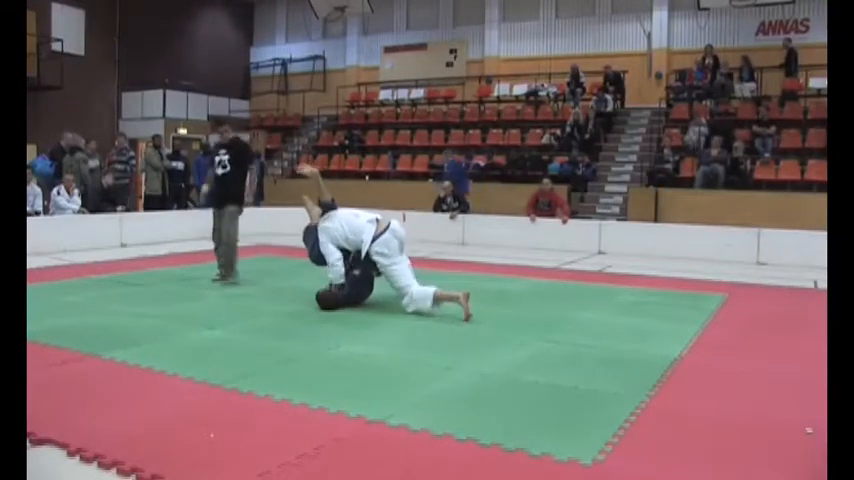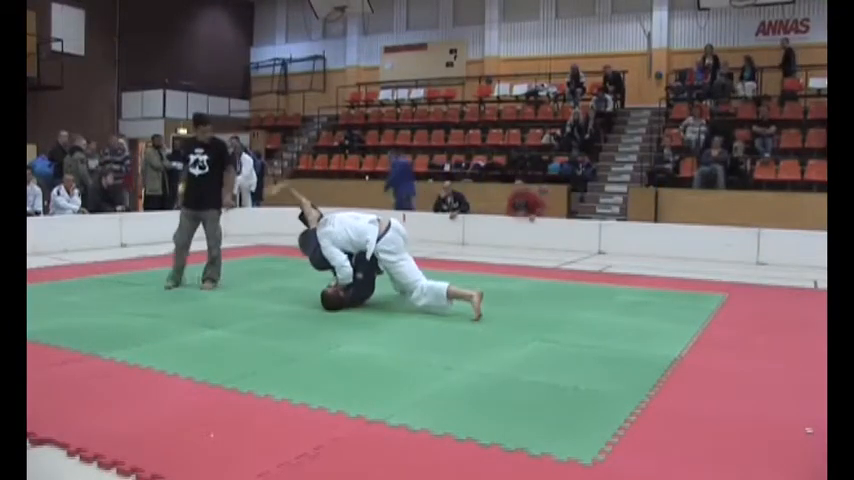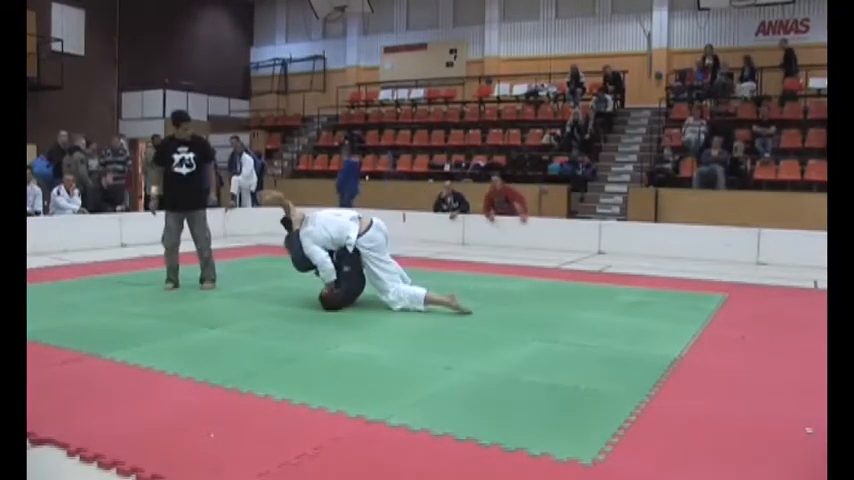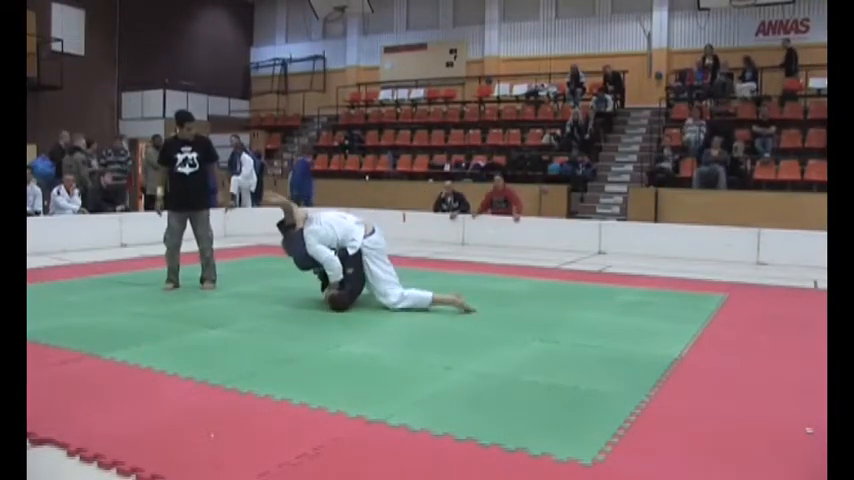
dt=0.7s
person 1, frame 1
left shoulder: (323, 236)
right shoulder: (332, 215)
left elbow: (336, 268)
left wrist: (334, 289)
left hip: (381, 246)
right hip: (392, 228)
left knee: (411, 297)
left ankle: (456, 297)
person 1, frame 2
left shoulder: (324, 242)
right shoulder: (327, 220)
left elbow: (345, 270)
right elbow: (308, 205)
left wrist: (337, 289)
left hip: (384, 246)
right hip: (392, 226)
left knee: (419, 288)
left ankle: (470, 296)
person 1, frame 3
left shoulder: (307, 240)
right shoulder: (311, 217)
left elbow: (326, 266)
right elbow: (293, 211)
left wrist: (329, 289)
right wrist: (281, 200)
left hip: (366, 243)
right hip: (374, 225)
left knee: (394, 295)
left ankle: (445, 302)
right ankle: (409, 286)
person 1, frame 4
left shoulder: (310, 241)
right shoulder: (310, 217)
left elbow: (333, 264)
left wrist: (332, 288)
right wrist: (285, 204)
left hip: (366, 245)
right hip: (371, 233)
left knee: (393, 297)
left ankle: (451, 300)
person 2, frame 1
left shoulder: (241, 146)
right shoulder: (216, 148)
right wrist: (205, 191)
left hip: (234, 199)
right hip: (218, 198)
left knee: (228, 235)
right knee: (218, 238)
left ankle: (230, 272)
right ankle: (225, 271)
person 2, frame 2
left shoulder: (219, 146)
right shoulder: (188, 145)
left elbow: (229, 171)
left wrist: (227, 195)
right wrist: (181, 193)
left hip: (211, 202)
right hip: (190, 202)
left knee: (213, 242)
right knee: (181, 240)
left ankle: (211, 278)
right ankle: (176, 277)
person 2, frame 3
left shoulder: (201, 143)
right shoulder: (165, 145)
left elbow: (209, 168)
right elbow: (159, 171)
left wrist: (212, 191)
right wrist: (154, 195)
left hip: (197, 202)
right hip: (173, 203)
left knee: (203, 241)
right knee: (170, 243)
left ankle: (208, 277)
right ankle: (172, 278)
person 2, frame 4
left shoulder: (204, 143)
right shoulder: (169, 145)
left elbow: (213, 167)
right elbow: (163, 171)
right wrist: (160, 196)
left hip: (200, 202)
right hip: (176, 203)
left knee: (205, 242)
right knee: (172, 243)
left ankle: (208, 278)
right ankle: (172, 279)
